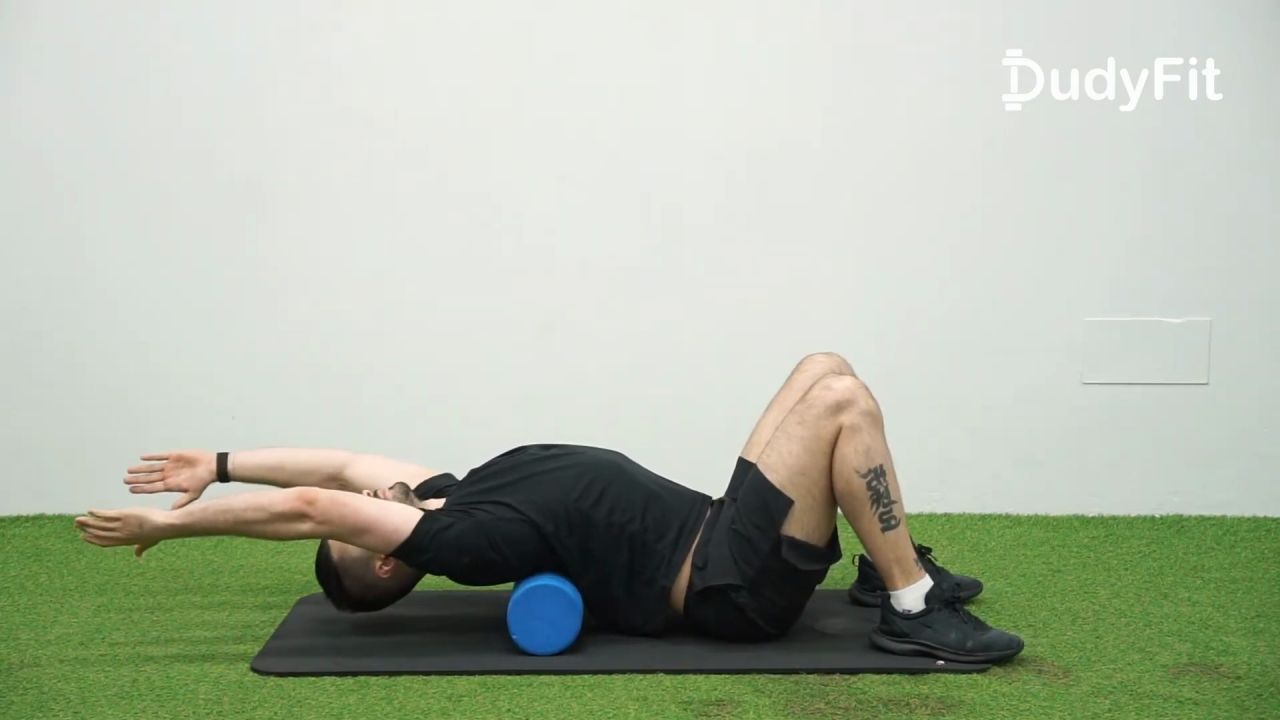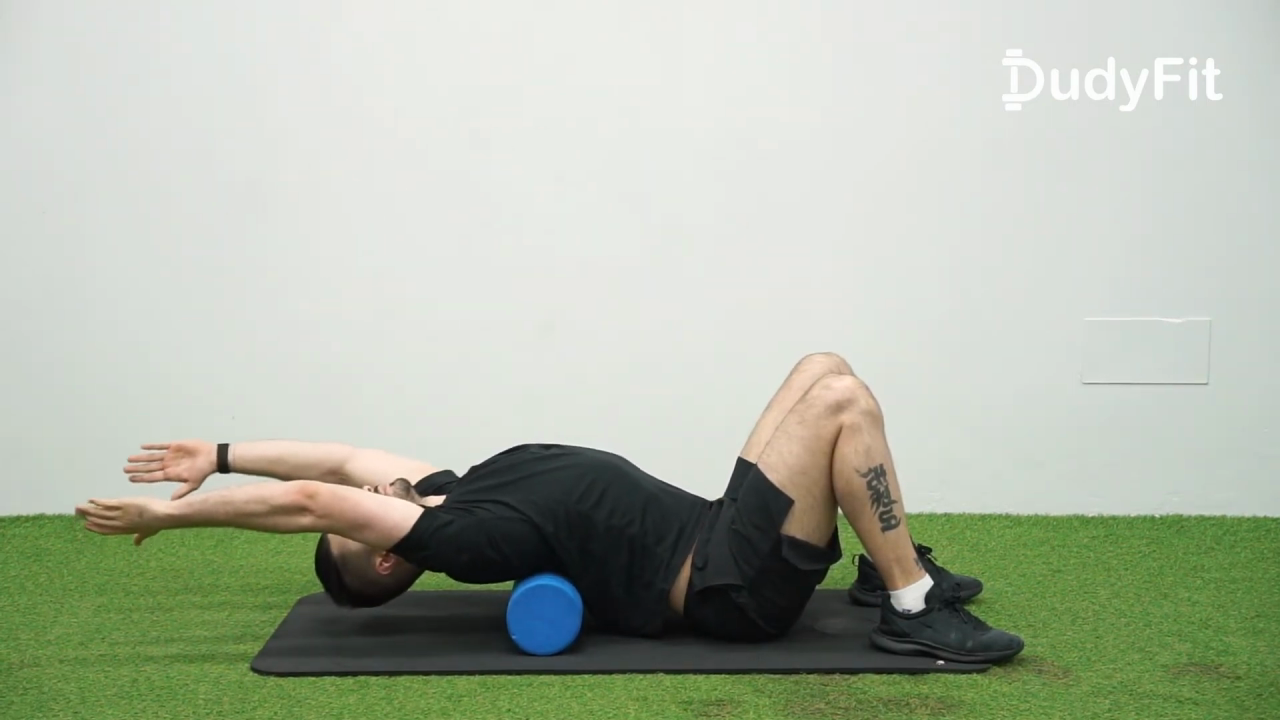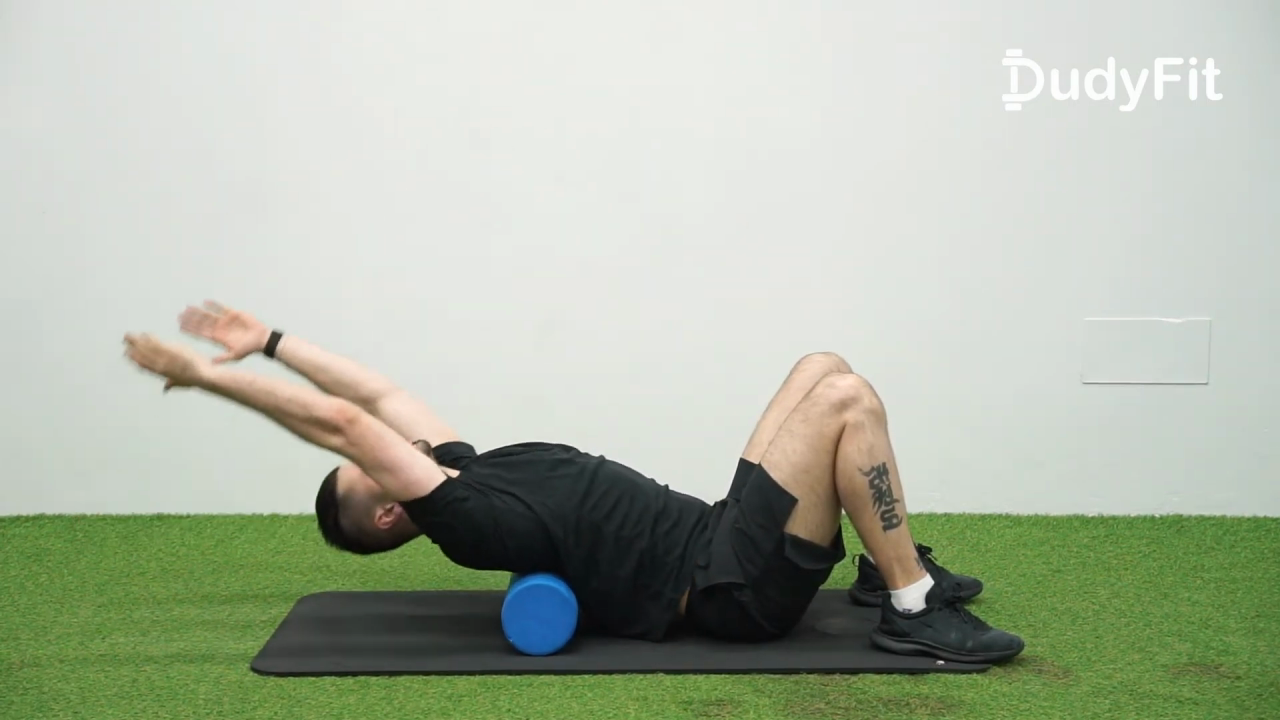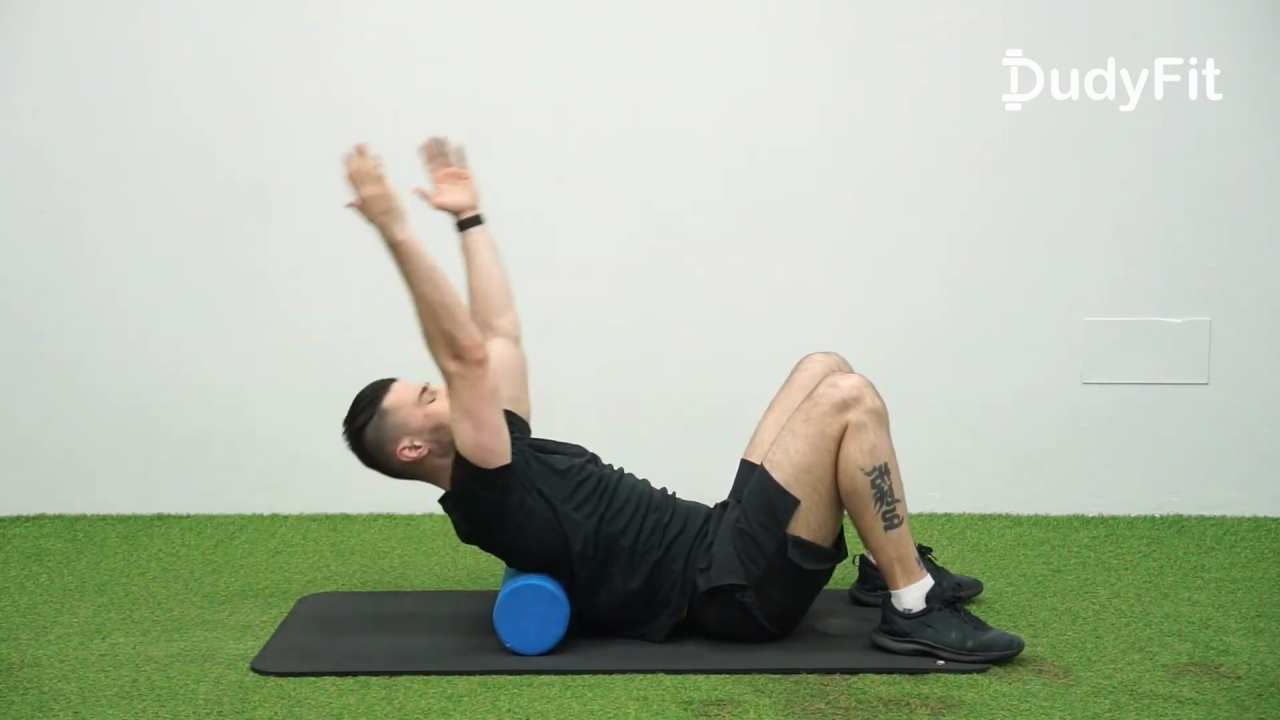
dt=0.4s
person 1, frame 1
left shoulder: (453, 499)
right shoulder: (460, 540)
left elbow: (341, 465)
right elbow: (316, 505)
left wrist: (217, 464)
right wrist: (171, 521)
left hip: (720, 538)
right hip: (734, 582)
left knee: (826, 370)
right knee: (841, 402)
left ankle: (892, 569)
right ankle: (911, 609)
person 1, frame 2
left shoulder: (454, 494)
right shoulder: (462, 538)
left elbow: (340, 459)
right elbow: (313, 498)
left wrist: (217, 456)
right wrist: (170, 512)
left hip: (720, 537)
right hip: (736, 583)
left knee: (826, 370)
right knee: (842, 402)
left ankle: (896, 569)
right ankle: (914, 610)
person 1, frame 3
left shoulder: (468, 474)
right shoulder: (469, 518)
left elbow: (379, 395)
right elbow: (349, 423)
left wrist: (265, 343)
right wrist: (212, 378)
left hip: (719, 541)
right hip: (737, 583)
left knee: (826, 369)
right knee: (848, 400)
left ankle: (892, 568)
right ankle: (914, 610)
person 1, frame 4
left shoulder: (503, 466)
right shoulder: (489, 503)
left elbow: (498, 336)
right elbow: (468, 356)
left wrist: (467, 219)
right wrist: (395, 232)
left hip: (723, 553)
right hip: (735, 589)
left knee: (825, 371)
right knee: (848, 399)
left ankle: (889, 571)
right ankle: (915, 611)
